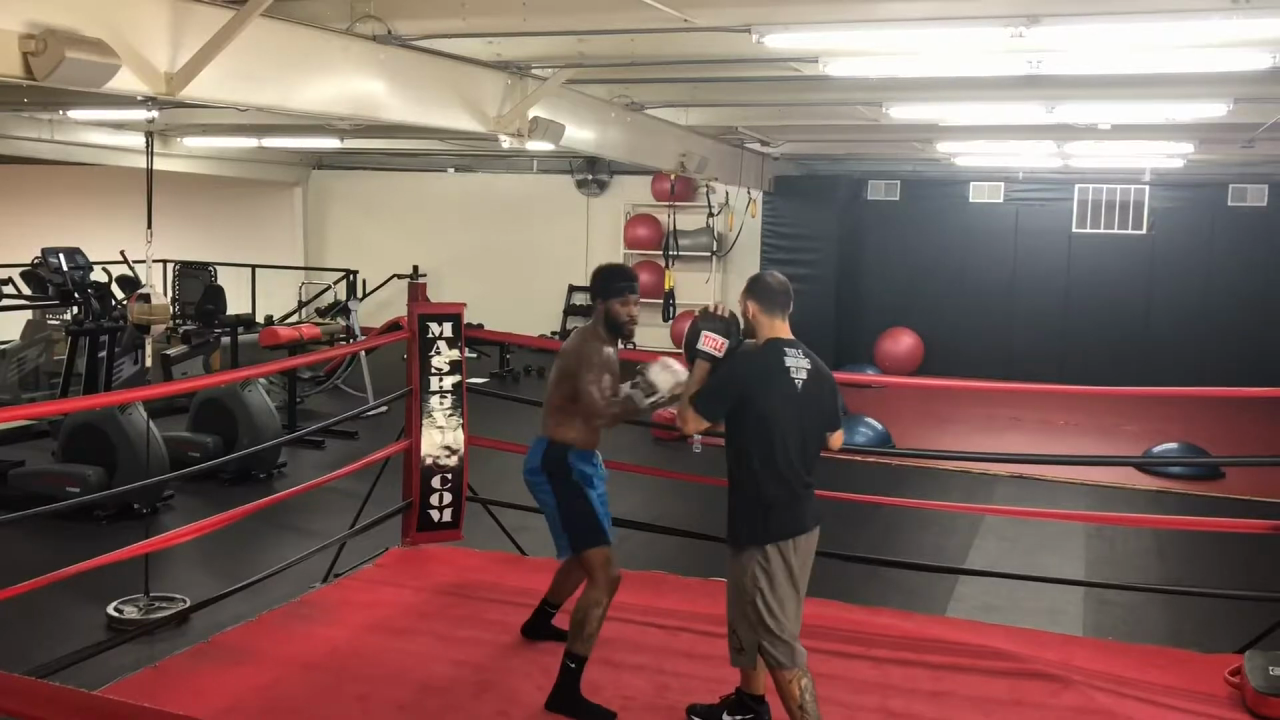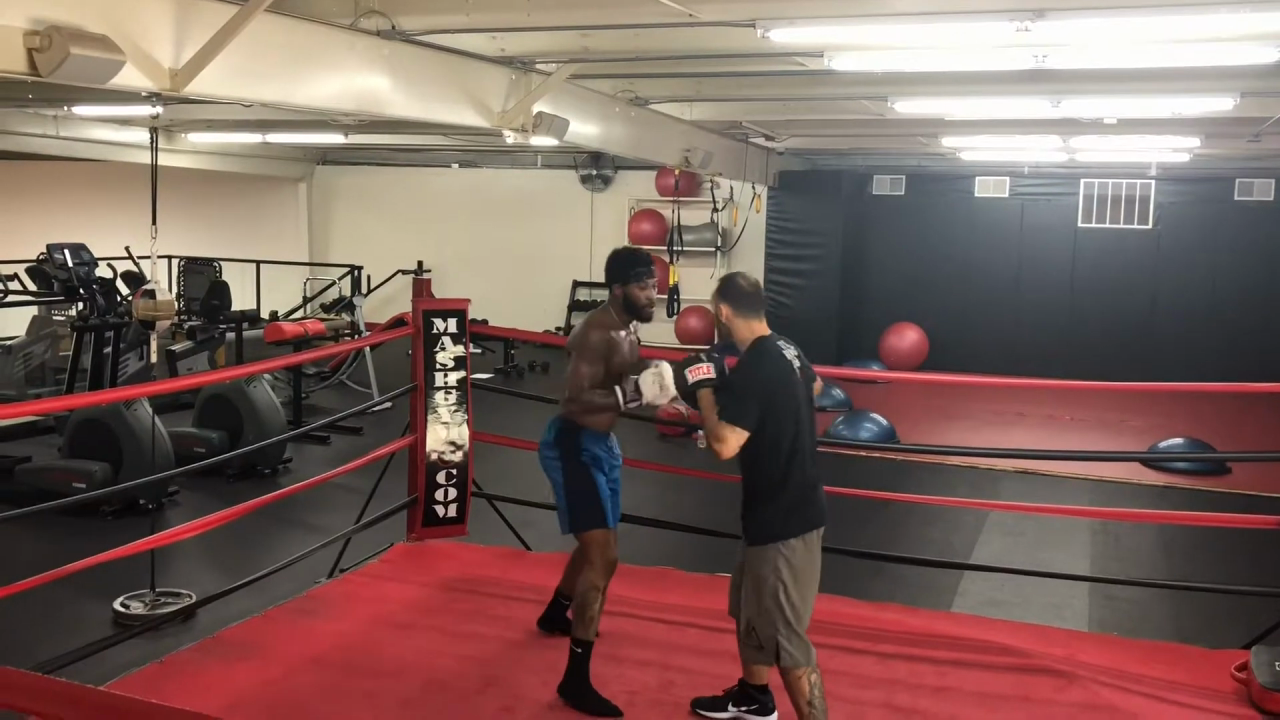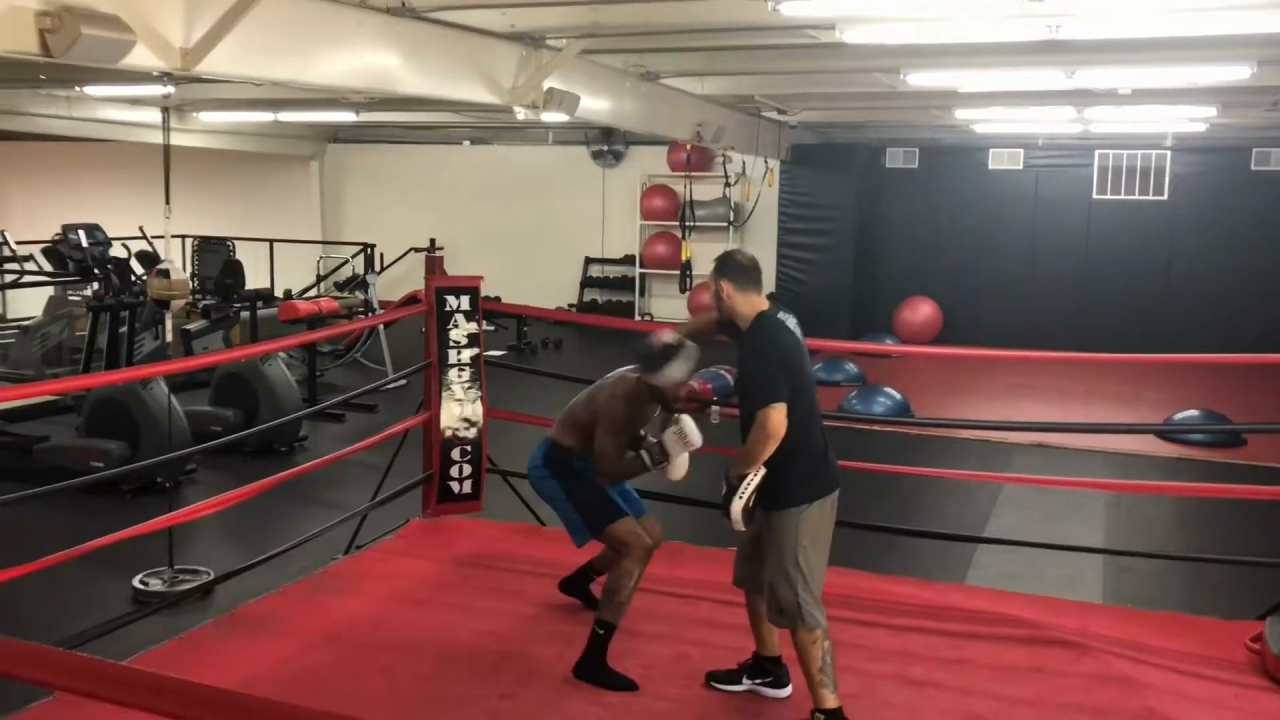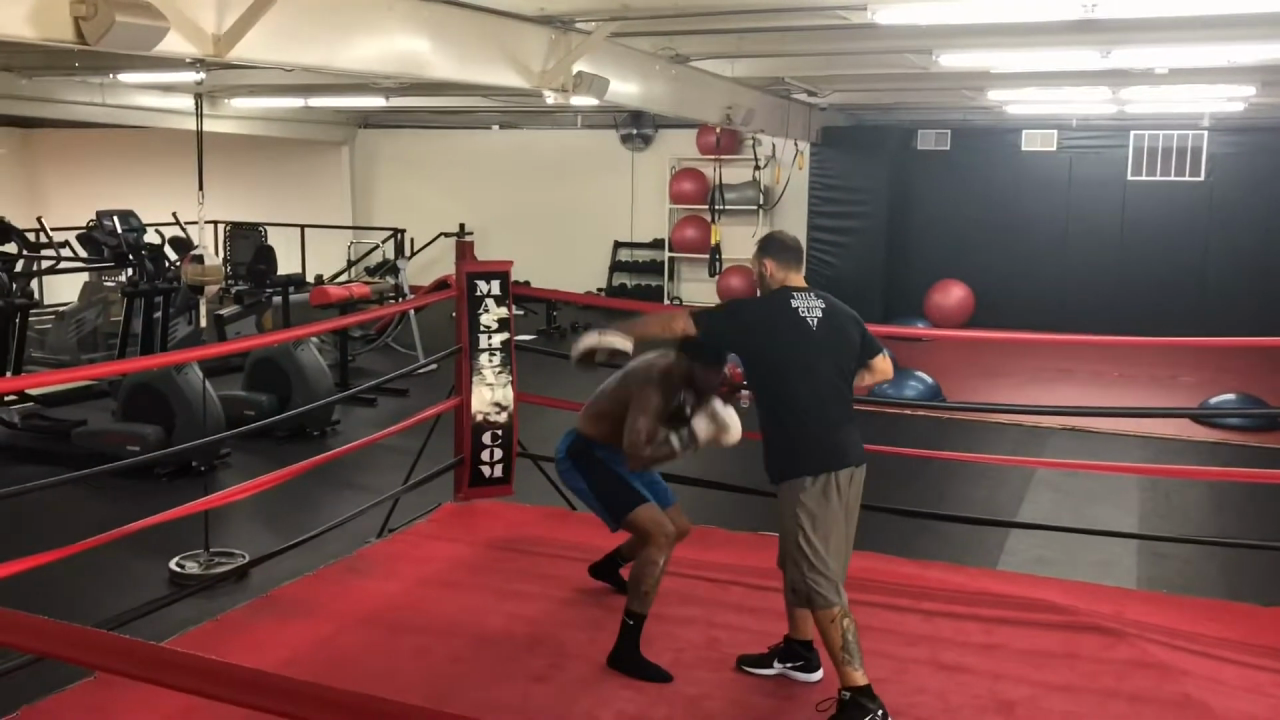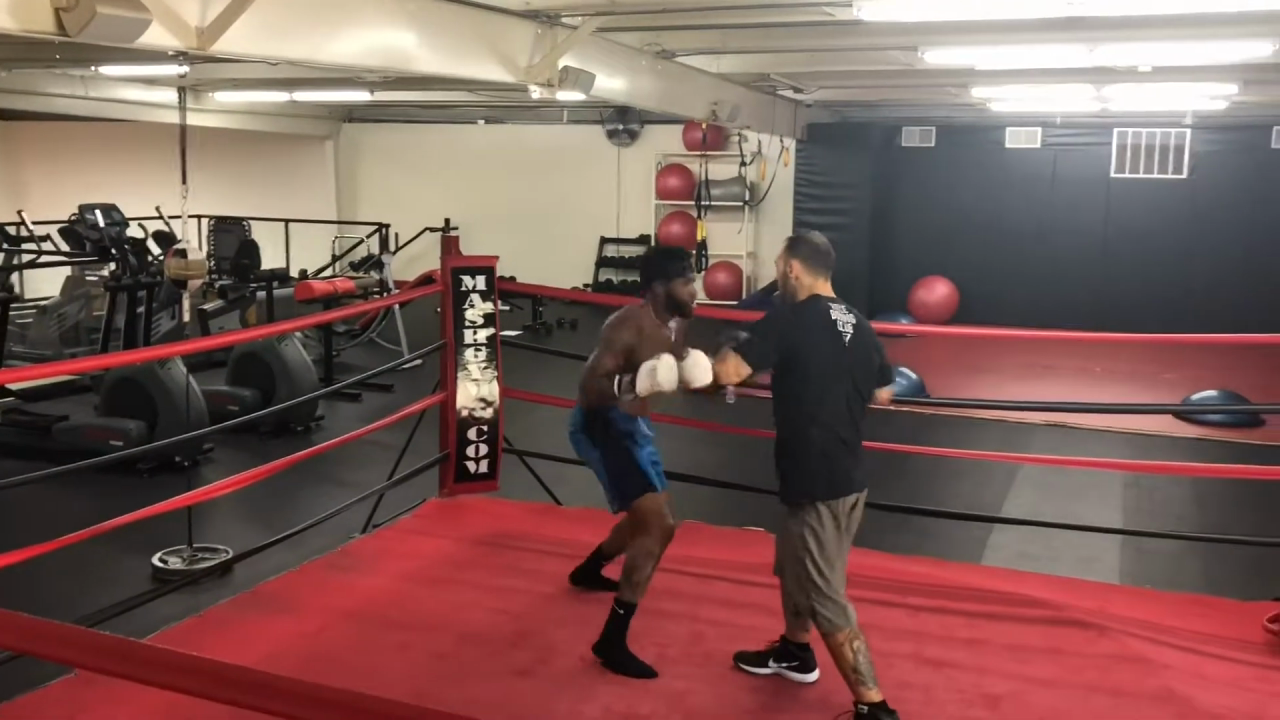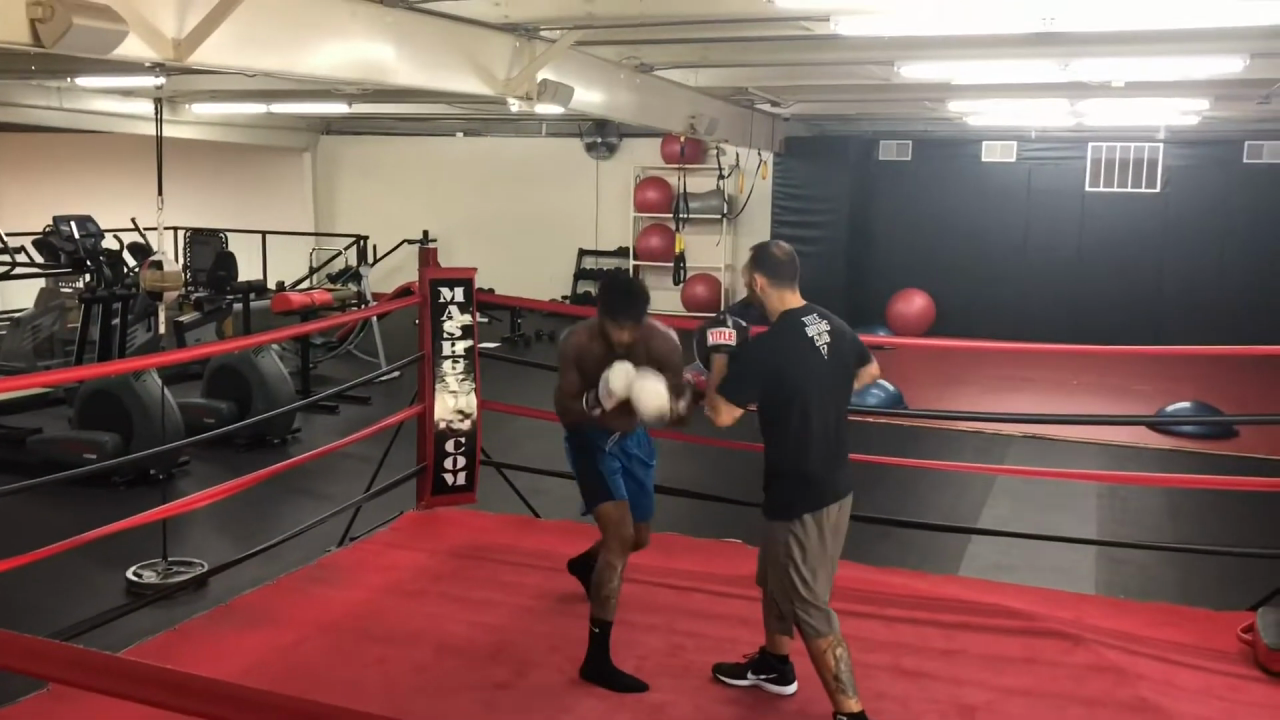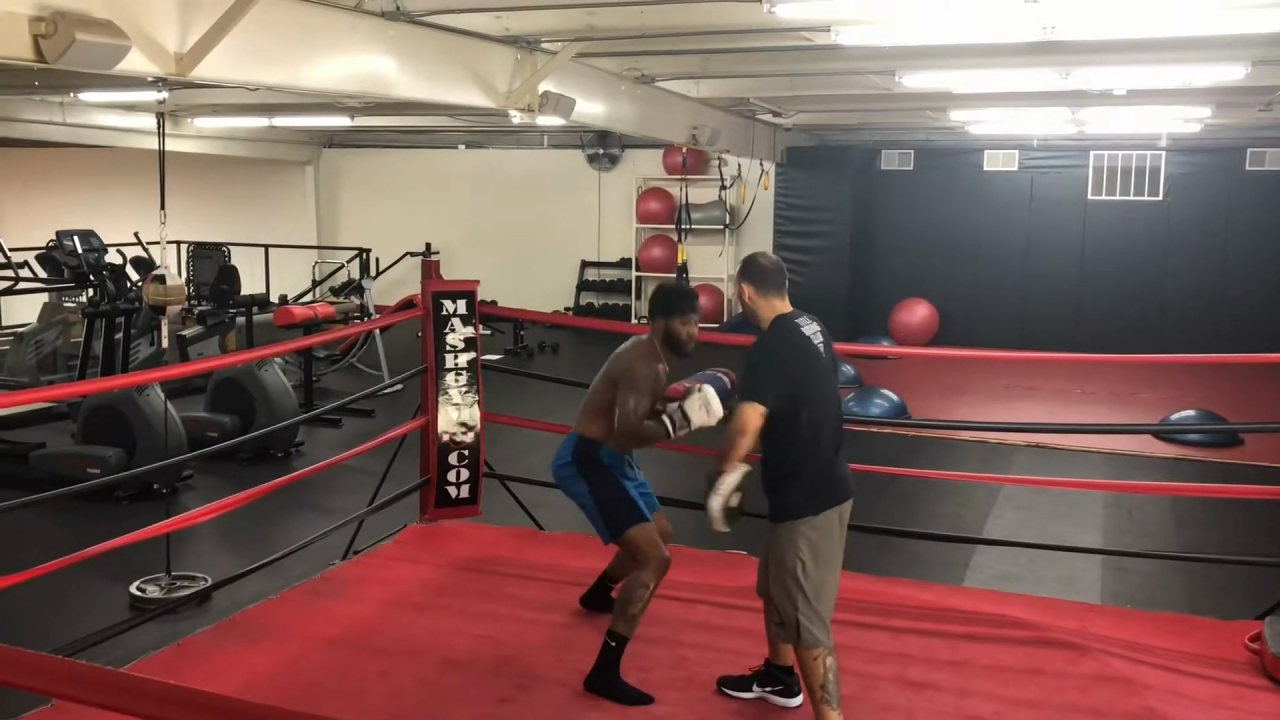
dt=0.7s
person 1, frame 1
left shoulder: (743, 366)
right shoulder: (818, 370)
left elbow: (689, 421)
right elbow: (834, 441)
left wrist: (708, 355)
left hip: (765, 525)
right hip: (801, 517)
left knee: (776, 638)
right knee: (748, 619)
person 1, frame 2
left shoulder: (751, 369)
right shoulder: (786, 351)
left elbow: (724, 445)
right elbow: (813, 387)
left wrist: (703, 390)
left hip: (784, 520)
right hip: (794, 508)
left knee: (783, 634)
right knee: (748, 608)
person 1, frame 3
left shoulder: (763, 344)
right shoulder: (771, 320)
left elbow: (772, 426)
right elbow: (721, 321)
left wrist: (741, 474)
right wrist: (678, 334)
left hip: (799, 489)
right hip: (786, 482)
left knee: (797, 602)
right knee: (753, 575)
right ankle: (768, 669)
person 1, frame 4
left shoulder: (758, 314)
right shoulder: (841, 313)
left elbow: (678, 322)
right elbow: (882, 370)
left wrist: (615, 334)
left hip: (810, 465)
right hip: (847, 457)
left knee: (818, 578)
right knee: (799, 561)
right ankle: (799, 650)
person 1, frame 5
left shoulder: (788, 320)
right shoulder: (857, 326)
left elbow: (726, 372)
right elbow: (882, 394)
left wrist: (740, 344)
left hip: (816, 483)
right hip: (845, 475)
left knee: (823, 596)
right knee: (795, 569)
right ankle: (794, 652)
person 1, frame 6
left shoulder: (765, 348)
right shoulder: (833, 327)
left elbow: (720, 413)
right elbow: (869, 370)
left wrist: (721, 352)
left hip: (799, 494)
right hip: (832, 483)
left knee: (808, 604)
right knee: (777, 579)
right ankle: (773, 664)
person 1, frame 7
left shoulder: (772, 347)
right shoulder: (810, 333)
left elbow: (748, 420)
left wrist: (727, 473)
left hip: (809, 498)
right hip: (828, 486)
left knee: (808, 610)
right knee: (776, 586)
right ankle: (777, 673)
person 2, frame 1
left shoulder: (609, 348)
right shoulder: (587, 347)
left elbow: (610, 407)
right elbow: (605, 413)
left wrist: (656, 383)
right wrist: (655, 388)
left hip: (581, 463)
right hip: (560, 466)
left knee: (586, 558)
right knee: (606, 576)
left ankle: (539, 622)
person 2, frame 2
left shoulder: (629, 329)
right shoulder: (596, 332)
right elbow: (576, 400)
left wrist: (650, 387)
right wrist: (634, 390)
left hip: (601, 443)
right hip: (574, 446)
left knee: (597, 545)
right knee: (604, 557)
left ankle: (555, 614)
right ankle: (576, 680)
person 2, frame 3
left shoulder: (640, 387)
right shoulder: (621, 399)
right elbow: (607, 470)
left wrist: (653, 446)
right wrist: (662, 451)
left hip: (580, 460)
right hip: (559, 466)
left knee: (650, 536)
right knee: (636, 550)
left ankle: (578, 580)
right ankle: (592, 662)
person 2, frame 4
left shoulder: (679, 374)
right shoulder: (652, 382)
left elbow: (672, 422)
right elbow: (637, 456)
left wrist: (711, 420)
right wrist: (694, 434)
left hip: (617, 451)
right hip: (586, 455)
left knee: (678, 528)
right knee: (660, 534)
left ankle: (606, 566)
right ankle: (626, 652)
person 2, frame 5
left shoulder: (674, 325)
right shoulder: (630, 325)
left elbow: (670, 370)
right elbow: (590, 387)
left wrist: (687, 371)
right wrist: (637, 383)
left hip: (626, 424)
right hip: (601, 426)
left knee: (646, 515)
right knee: (659, 527)
left ankle: (589, 570)
right ankle: (612, 640)
person 2, frame 6
left shoulder: (663, 341)
right shoulder: (577, 341)
left elbow: (679, 398)
right elbow: (565, 412)
left wrist: (670, 403)
right wrist: (602, 398)
left hip: (633, 438)
right hip: (590, 439)
left knee: (639, 536)
right knee: (620, 536)
left ankle: (584, 565)
right ankle: (597, 661)
person 2, frame 7
left shoulder: (651, 355)
right shoulder: (642, 362)
left elbow: (642, 416)
right elbow: (629, 432)
left wrist: (682, 408)
right wrist: (684, 420)
left hip: (606, 458)
right hip: (588, 462)
left knee: (659, 535)
right knee: (655, 558)
left ankle: (598, 595)
right ankle: (604, 673)
